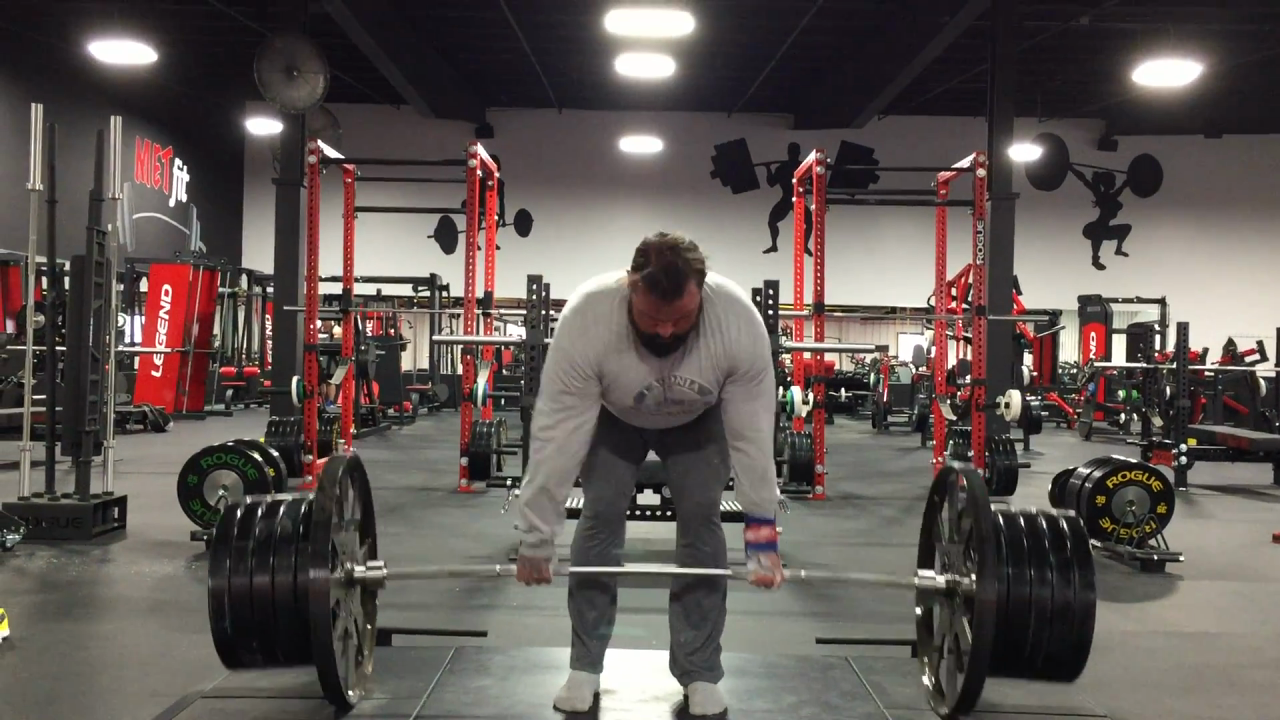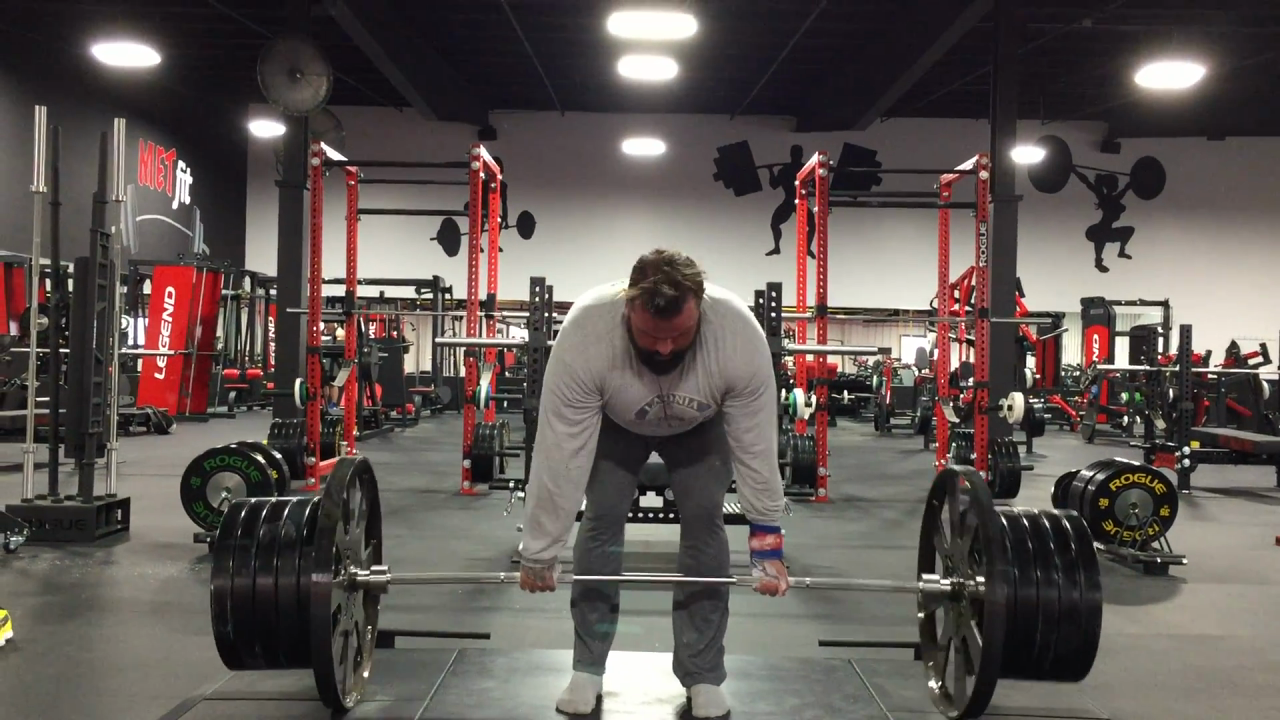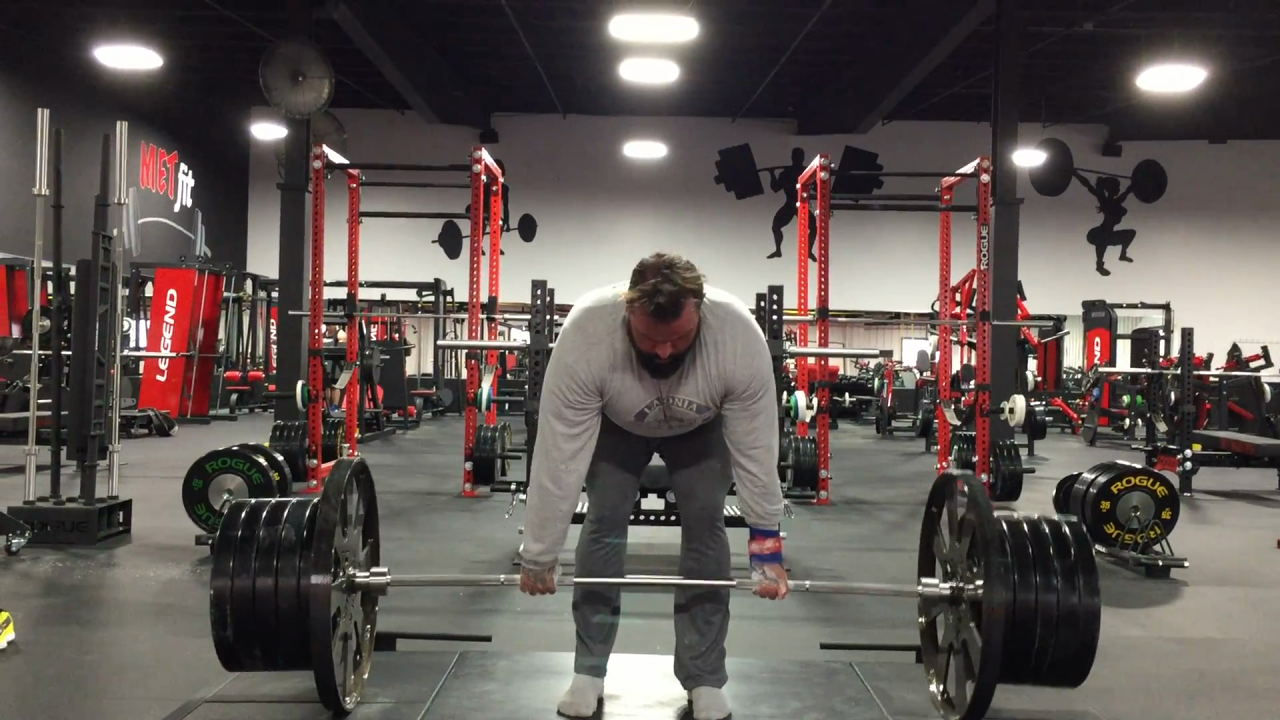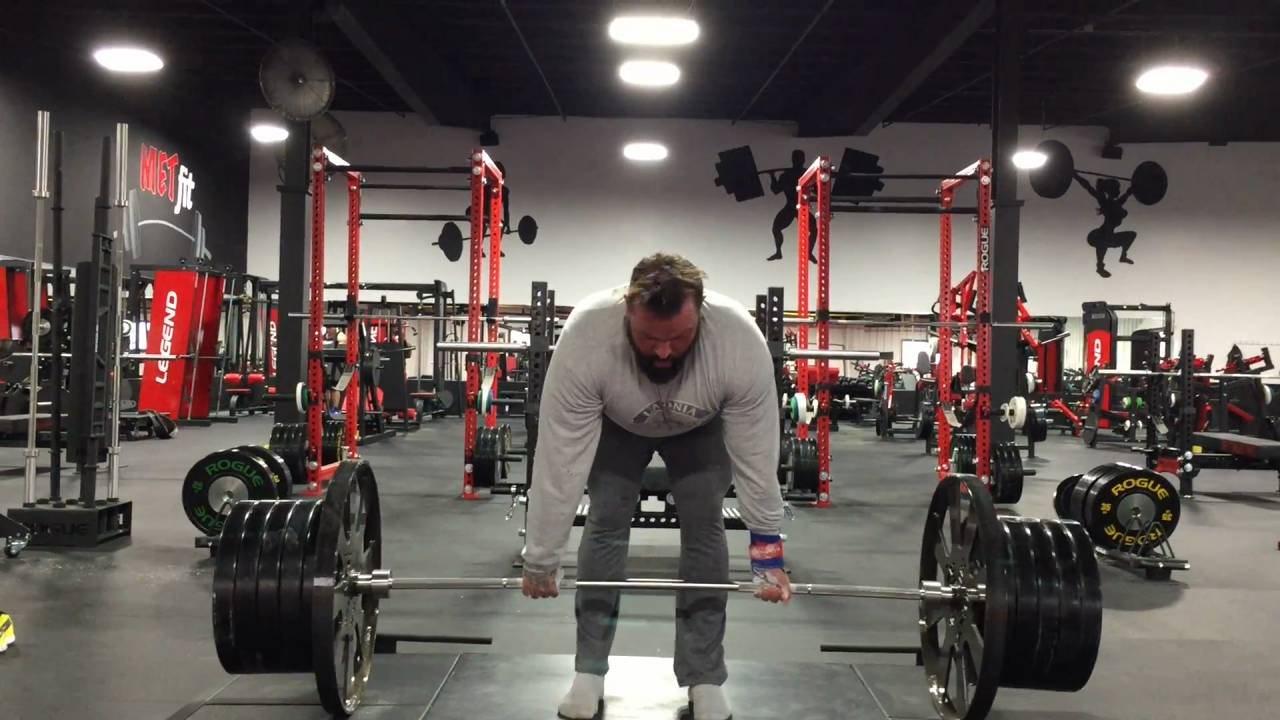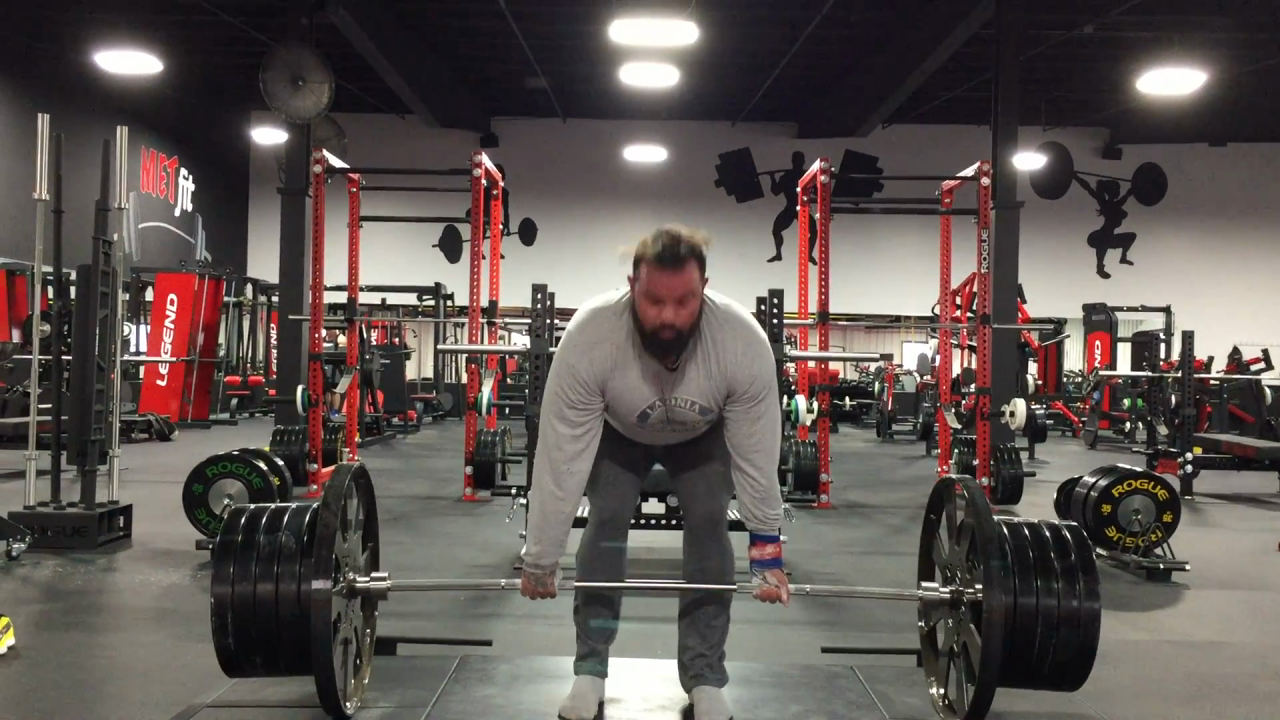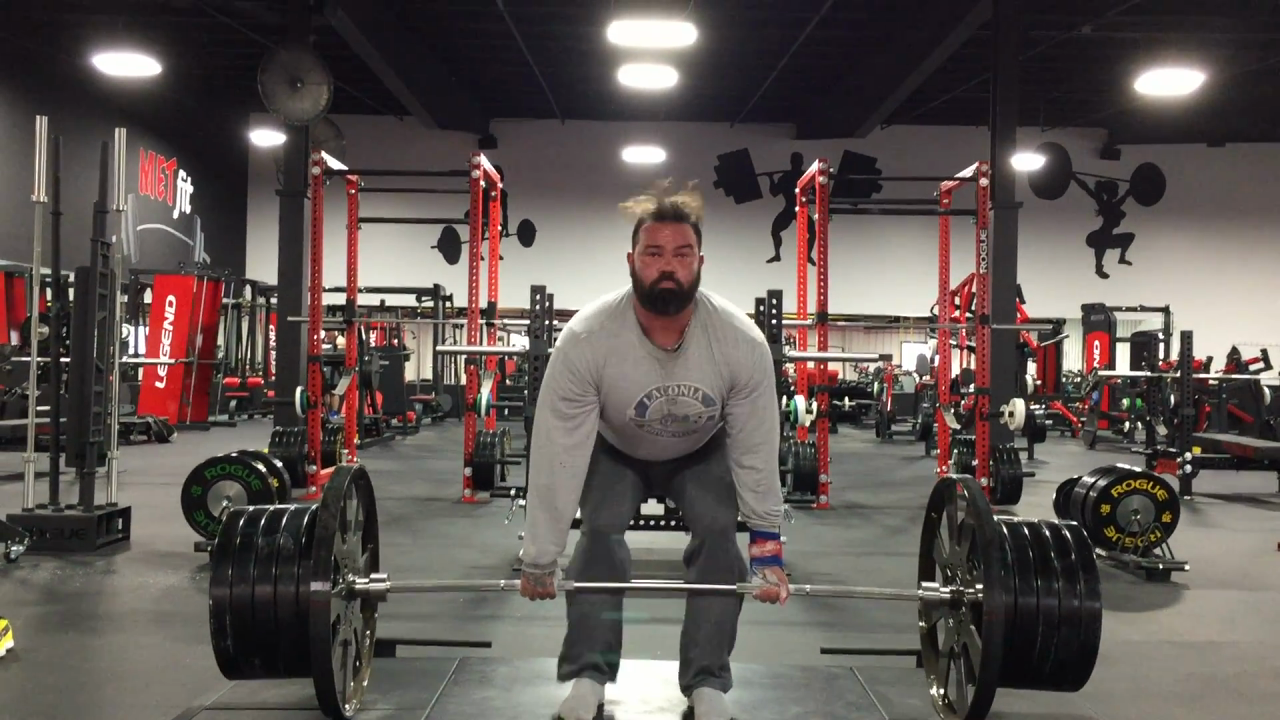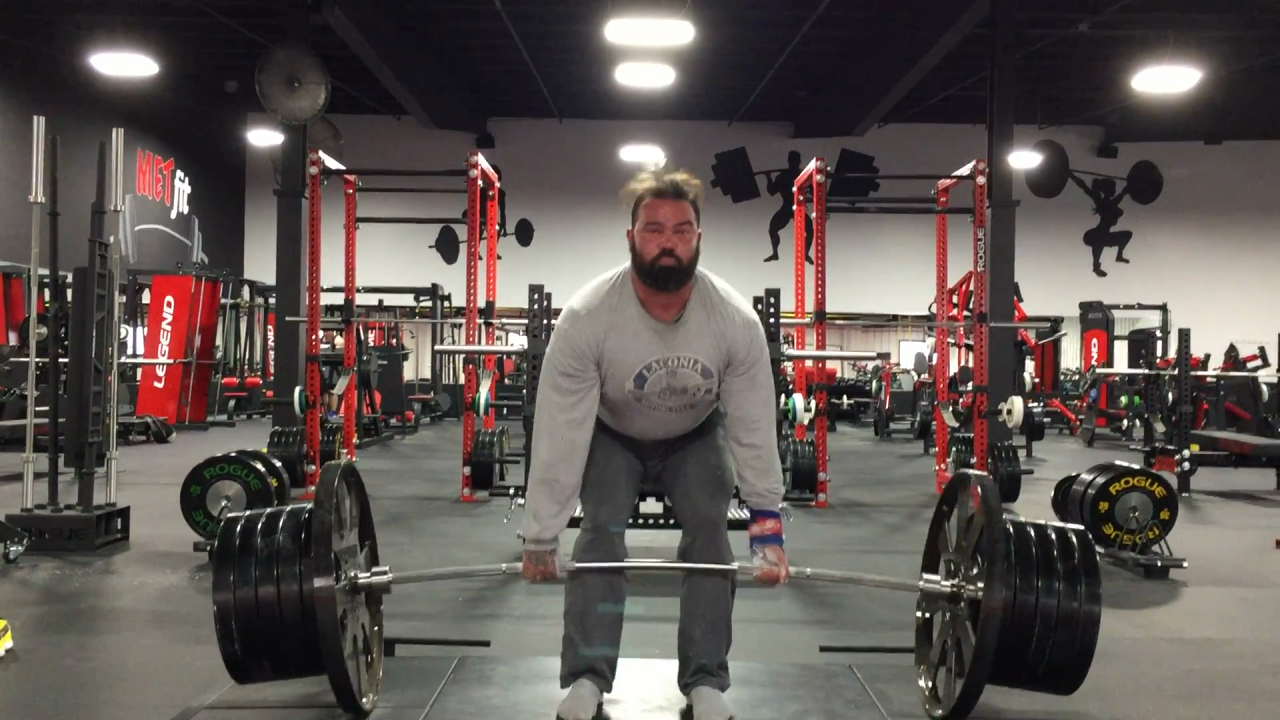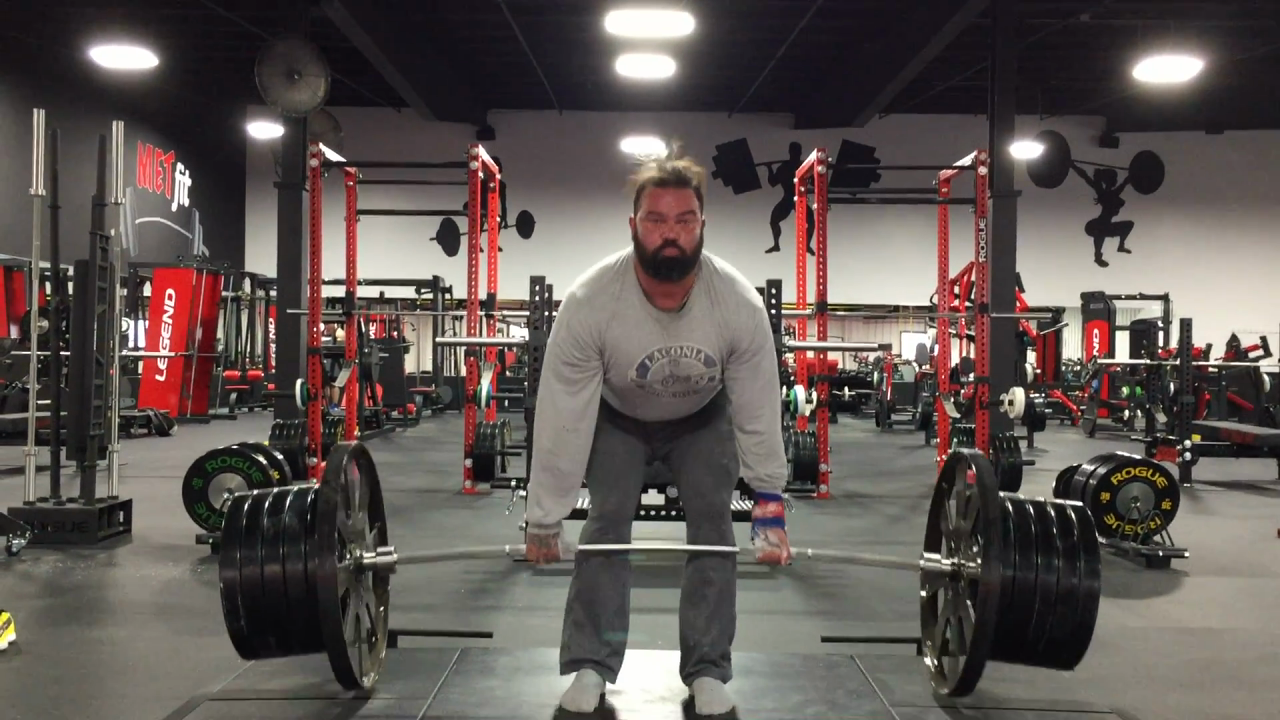
dt=0.2s
person 1, frame 1
left shoulder: (740, 323)
right shoulder: (586, 320)
left elbow: (752, 435)
right elbow: (555, 437)
left wrist: (762, 535)
right wrist: (535, 541)
left hip: (696, 419)
right hip: (611, 416)
left knee: (700, 518)
right knee: (601, 515)
left ankle: (699, 672)
right ankle: (585, 666)
person 1, frame 2
left shoulder: (739, 335)
right shoulder: (585, 334)
left elbow: (756, 449)
right elbow: (560, 455)
left wrist: (767, 543)
right wrist: (539, 554)
left hip: (699, 424)
right hip: (613, 421)
left knee: (703, 520)
right knee: (601, 517)
left ankle: (703, 675)
right ankle: (587, 667)
person 1, frame 3
left shoulder: (740, 338)
right shoulder: (585, 336)
left elbow: (756, 451)
right elbow: (559, 456)
left wrist: (767, 547)
right wrist: (539, 556)
left hip: (700, 425)
right hip: (615, 422)
left knee: (705, 522)
right knee: (605, 521)
left ankle: (704, 678)
right ankle: (589, 670)
person 1, frame 4
left shoulder: (741, 344)
right shoulder: (585, 339)
left elbow: (755, 458)
right elbow: (560, 460)
left wrist: (768, 553)
right wrist: (541, 560)
left hip: (699, 427)
right hip: (615, 424)
left knee: (704, 524)
right knee: (606, 521)
left ankle: (703, 676)
right ankle: (590, 669)
person 1, frame 5
left shoulder: (745, 343)
right shoulder: (587, 338)
left elbow: (756, 456)
right elbow: (562, 456)
left wrist: (767, 553)
right wrist: (540, 561)
left hip: (700, 439)
right hip: (618, 435)
left knee: (708, 528)
right knee: (604, 525)
left ankle: (704, 679)
right ankle: (589, 672)
person 1, frame 6
left shoulder: (740, 342)
right shoulder: (586, 339)
left elbow: (756, 452)
right elbow: (558, 455)
left wrist: (768, 551)
right wrist: (539, 562)
left hip: (700, 455)
right hip: (614, 453)
left knee: (718, 537)
right knee: (601, 535)
right ankle: (587, 675)
person 1, frame 7
left shoulder: (735, 319)
right shoulder: (587, 316)
left elbow: (754, 429)
right elbow: (560, 434)
left wrist: (767, 526)
right wrist: (541, 537)
left hip: (695, 437)
right hip: (611, 437)
left knee: (708, 532)
right knee: (600, 531)
right ankle: (587, 675)
person 1, frame 8
left shoulder: (739, 305)
right shoulder: (590, 303)
left elbow: (757, 413)
right elbow: (563, 421)
left wrist: (770, 511)
right wrist: (543, 522)
left hip: (702, 420)
right hip: (616, 420)
left knee: (713, 522)
right knee: (606, 521)
left ankle: (707, 671)
right ankle: (590, 667)
